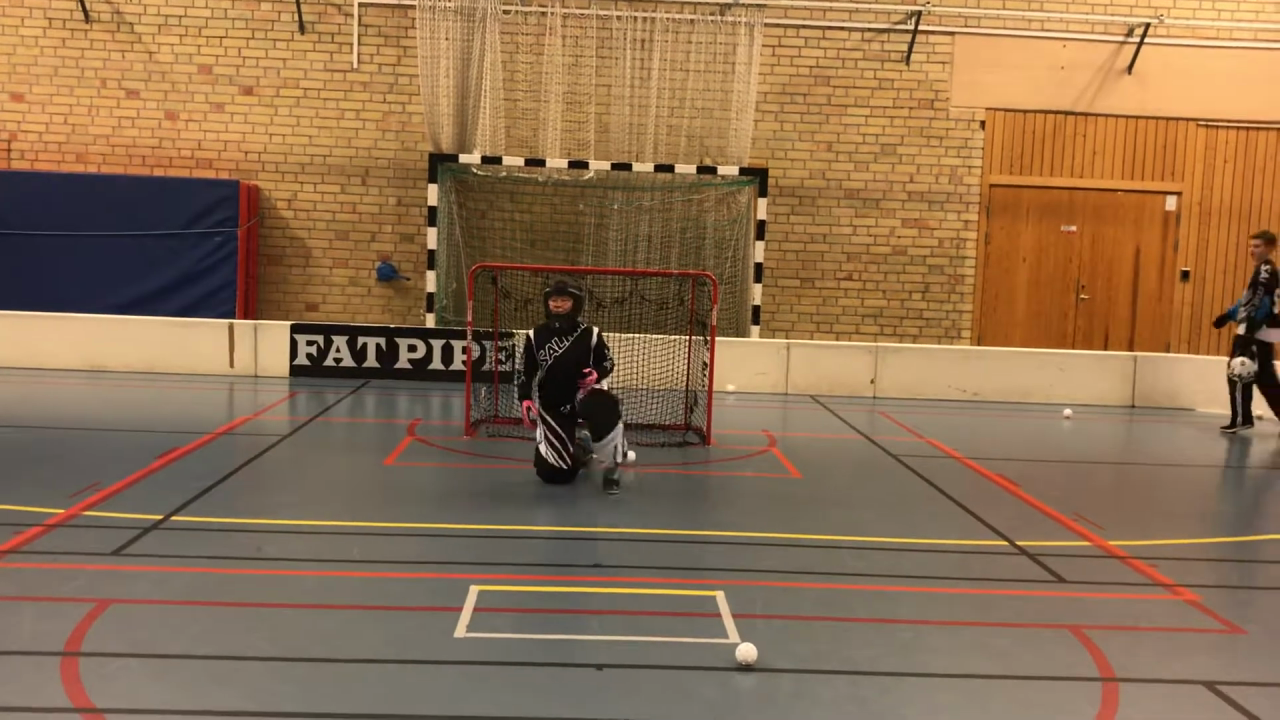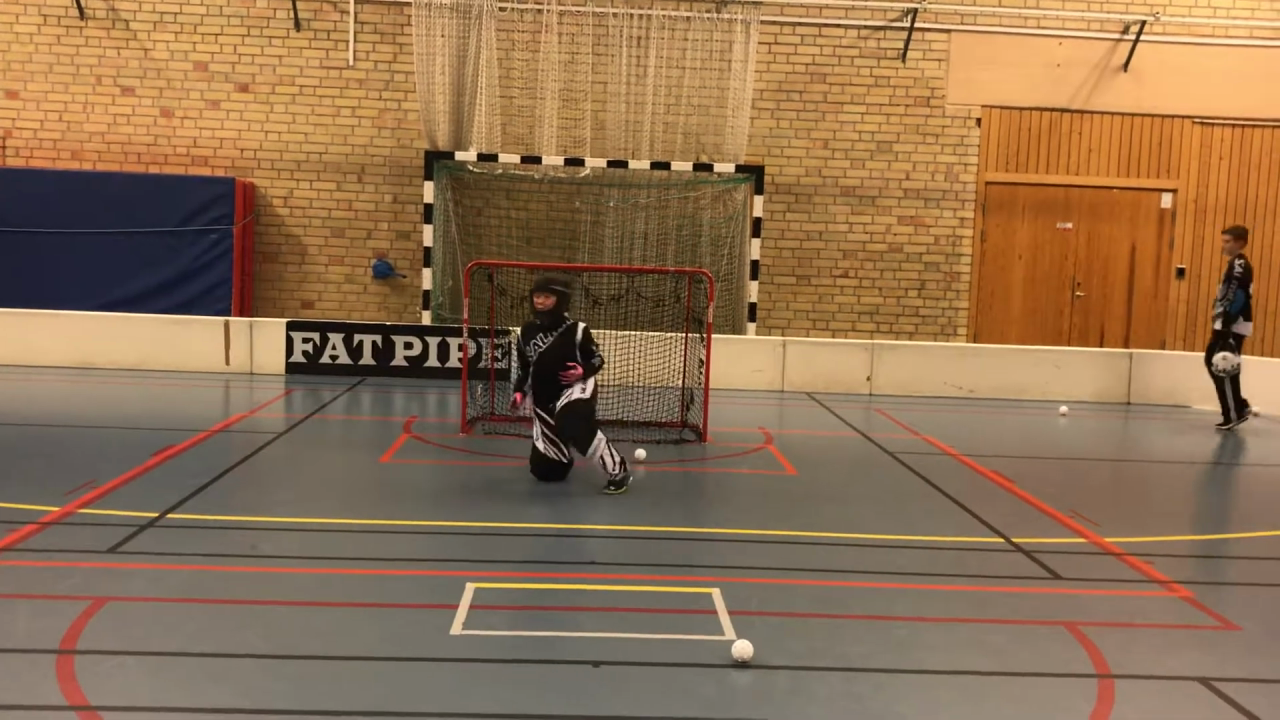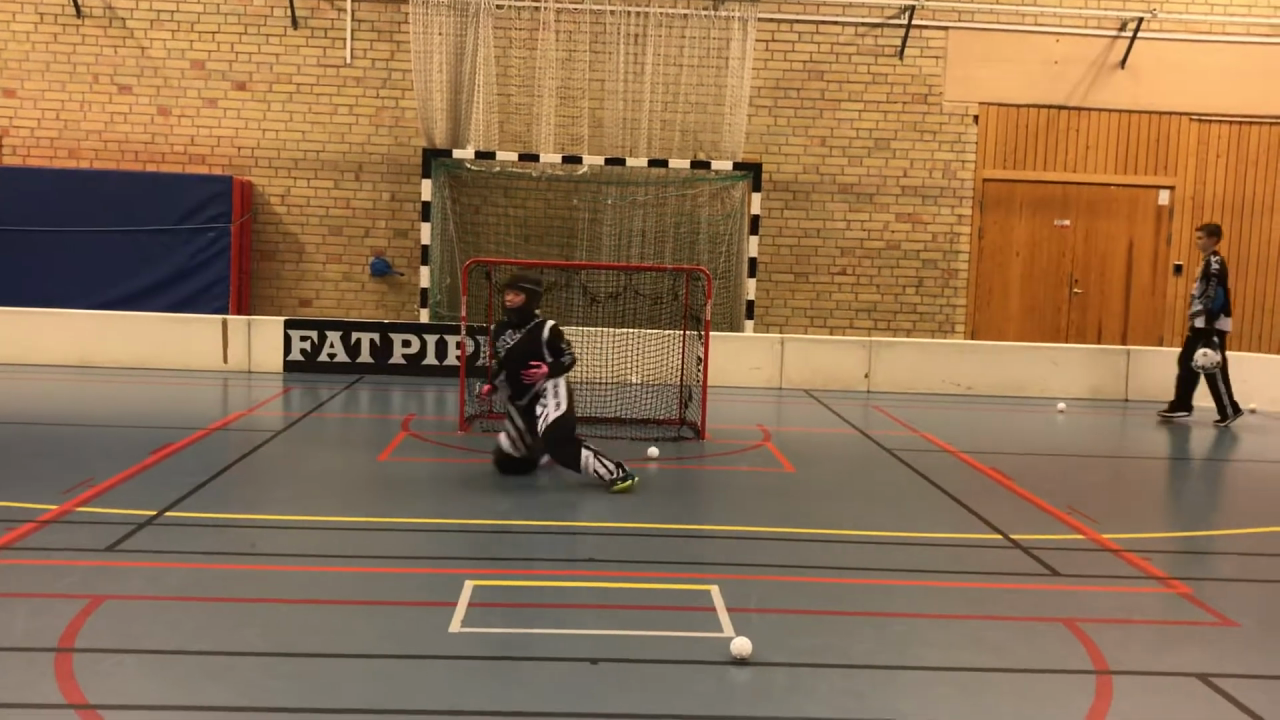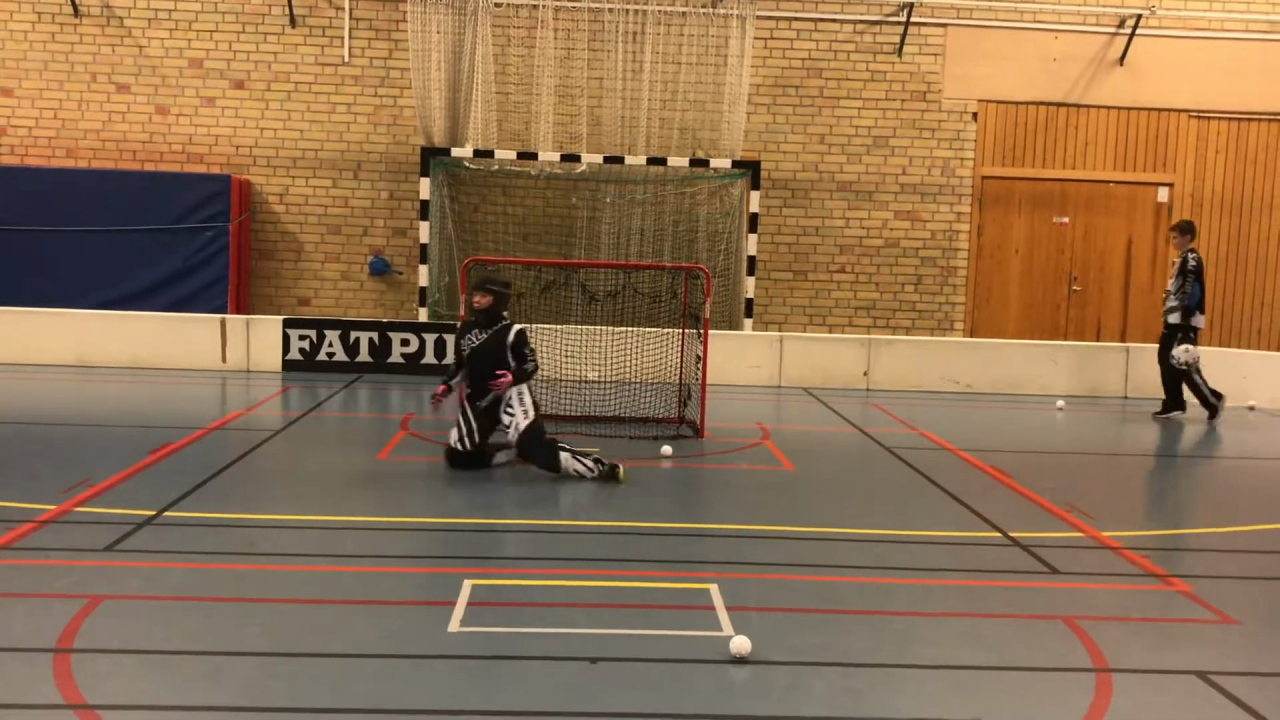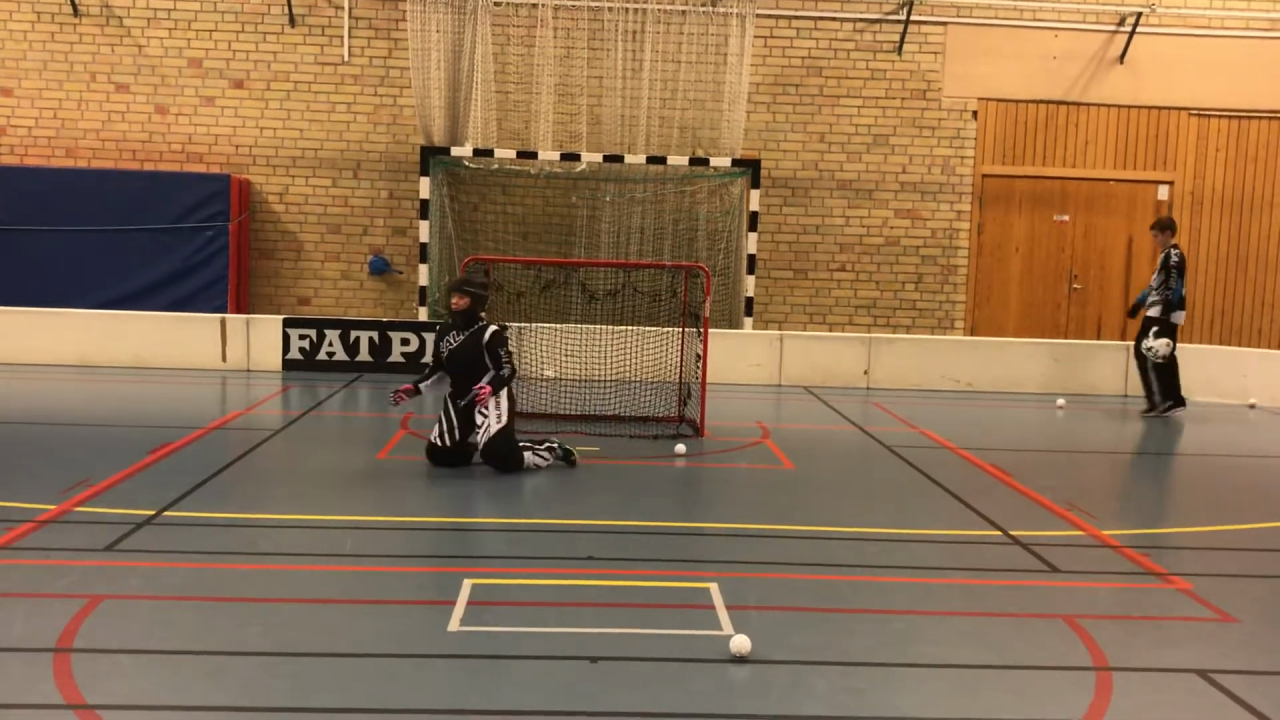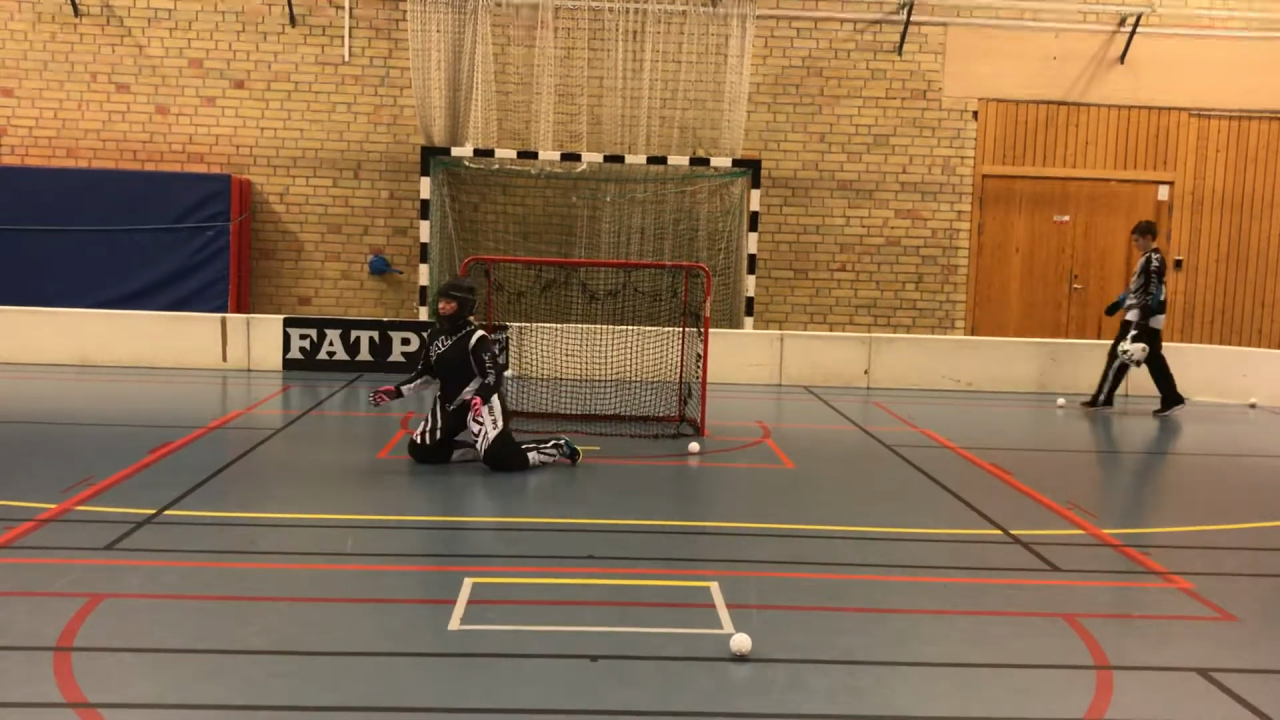
dt=0.2s
person 1, frame 1
left shoulder: (590, 333)
right shoulder: (536, 336)
left elbow: (608, 361)
right elbow: (525, 372)
left wrist: (597, 374)
right wrist: (525, 400)
left hip: (585, 391)
right hip: (550, 406)
left knee: (602, 407)
right knee: (553, 473)
left ankle: (612, 468)
right ankle: (580, 446)
person 1, frame 2
left shoulder: (577, 330)
right shoulder: (526, 332)
left elbow: (597, 360)
right elbow: (523, 369)
left wrist: (582, 371)
right wrist: (519, 392)
left hip: (575, 388)
right hip: (544, 401)
left knee: (572, 421)
right knee: (546, 470)
left ankle: (618, 471)
right ankle: (561, 449)
person 1, frame 3
left shoulder: (546, 329)
right shoulder: (500, 329)
left elbow: (568, 359)
left wrist: (548, 370)
right wrist: (491, 385)
left hip: (547, 391)
right hip: (517, 399)
left knee: (558, 438)
right knee: (508, 463)
left ankle: (615, 473)
right ankle: (544, 450)
person 1, frame 4
left shoulder: (512, 332)
right shoulder: (465, 328)
left elbow: (531, 365)
right elbow: (460, 364)
left wrist: (513, 377)
right wrist: (447, 386)
left hip: (511, 395)
right hip: (478, 399)
left knee: (532, 444)
right knee: (457, 458)
left ankle: (598, 466)
right ankle: (513, 450)
person 1, frame 5
left shoulder: (490, 333)
right shoulder: (444, 331)
left elbow: (508, 370)
right elbow: (437, 368)
left wrist: (491, 388)
right wrist: (415, 388)
left hip: (490, 397)
right hip: (459, 400)
left knee: (500, 455)
right knee: (438, 454)
left ankle: (553, 450)
right ankle: (489, 448)
person 1, frame 6
left shoulder: (477, 338)
right shoulder: (435, 334)
left elbow: (492, 377)
right elbow: (426, 372)
left wrist: (481, 398)
right wrist: (397, 391)
left hip: (480, 402)
right hip: (448, 403)
left knee: (502, 459)
right knee: (420, 450)
left ankle: (558, 447)
right ankle: (481, 448)
person 2, frame 1
right shoulder: (1262, 270)
left elbow: (1261, 302)
left wrist: (1251, 328)
right wrist: (1228, 315)
left hip: (1255, 331)
right hip: (1262, 332)
left knee: (1238, 373)
left ankle: (1241, 419)
person 2, frame 2
left shoulder: (1239, 265)
right shoulder: (1237, 264)
left elbow: (1237, 297)
left wrist: (1226, 325)
left hip: (1233, 325)
right hip: (1229, 325)
right knee: (1215, 364)
left ankle: (1232, 415)
right ankle: (1238, 408)
person 2, frame 3
left shoulder: (1215, 262)
right shoulder: (1209, 261)
left elbow: (1215, 295)
left wrist: (1209, 324)
left hip: (1212, 324)
right hip: (1202, 322)
left knee: (1214, 367)
right knee: (1187, 361)
left ankle: (1230, 410)
right ankle: (1181, 405)
person 2, frame 4
left shoulder: (1191, 259)
right shoulder: (1183, 259)
left elbow: (1192, 292)
left wrist: (1186, 321)
left hip: (1184, 320)
right hip: (1174, 319)
right knee: (1167, 360)
left ankle: (1213, 401)
right ankle: (1173, 404)
person 2, frame 5
left shoulder: (1174, 255)
right shoulder: (1167, 254)
left elbow: (1174, 288)
left wrist: (1165, 317)
right wrist: (1138, 302)
left hip: (1164, 314)
right hip: (1158, 313)
left knee: (1144, 351)
right knee: (1165, 358)
left ankle: (1158, 399)
right ankle: (1174, 400)
person 2, frame 6
left shoulder: (1154, 259)
right shoulder: (1149, 258)
left elbow: (1153, 292)
left wrist: (1143, 321)
right wrist: (1118, 303)
left hip: (1141, 318)
right hip: (1141, 317)
left knee: (1119, 354)
right knee: (1154, 359)
left ankle: (1103, 399)
right ankle: (1172, 399)
